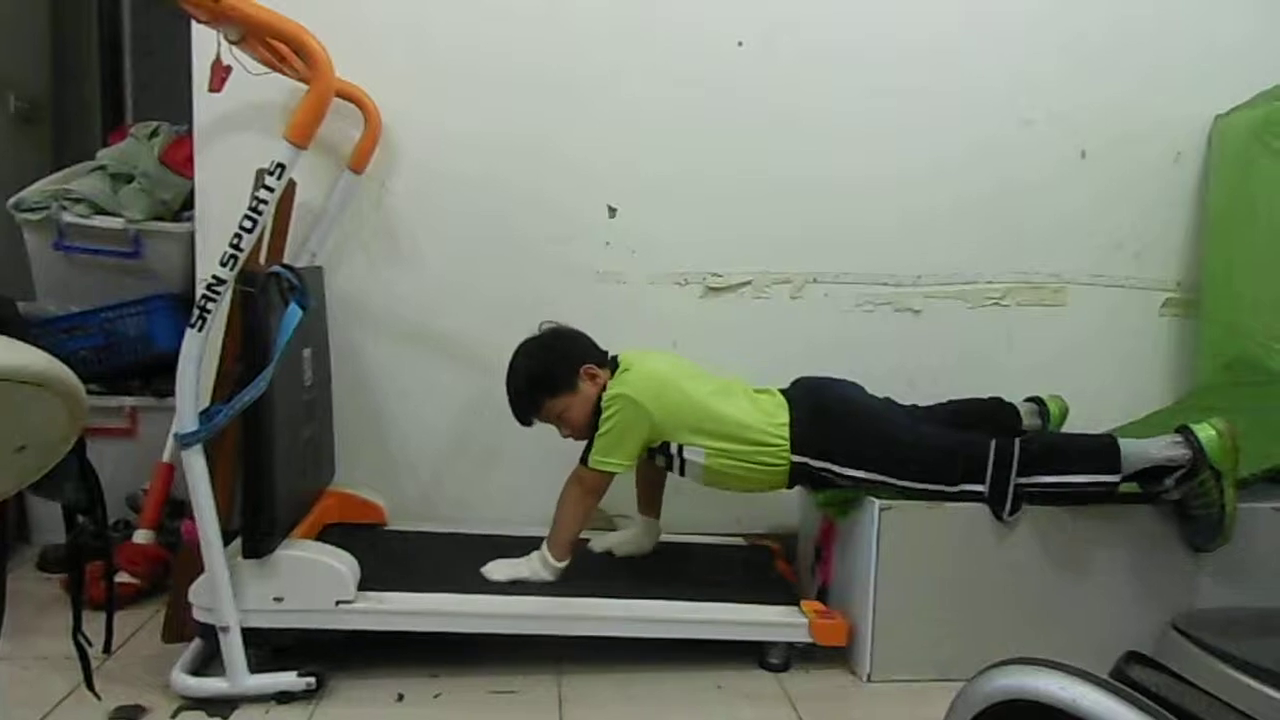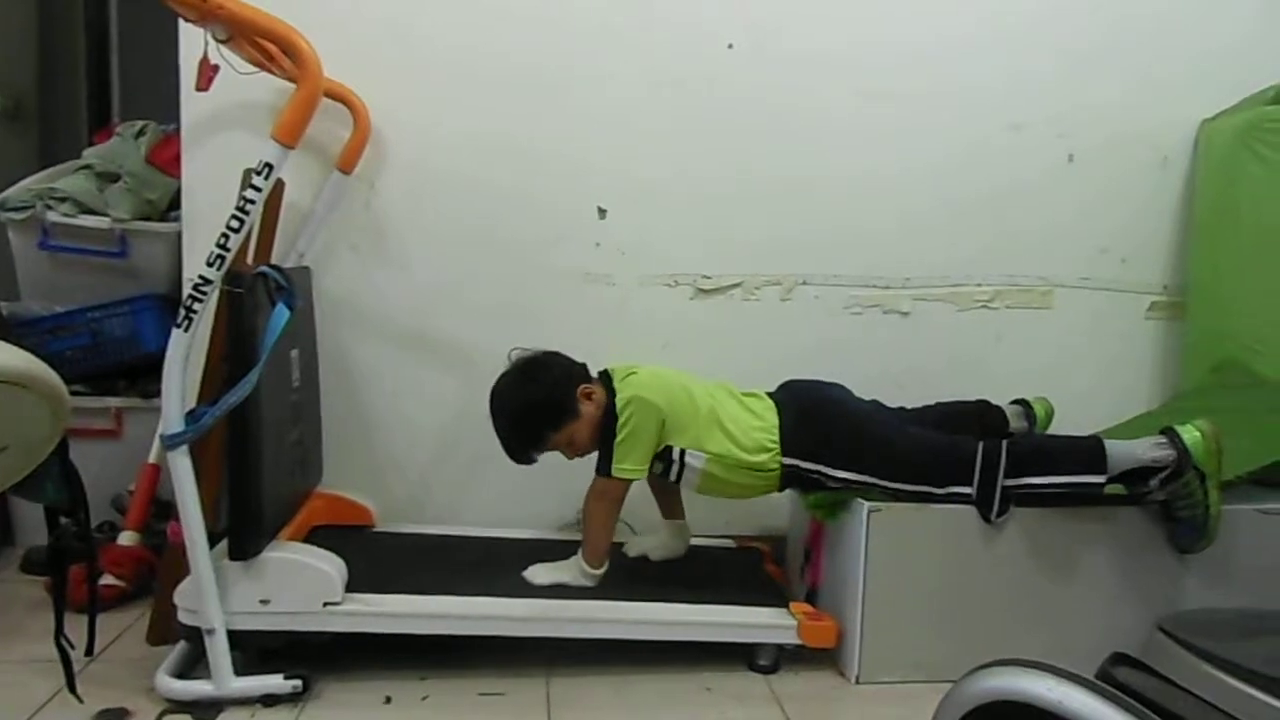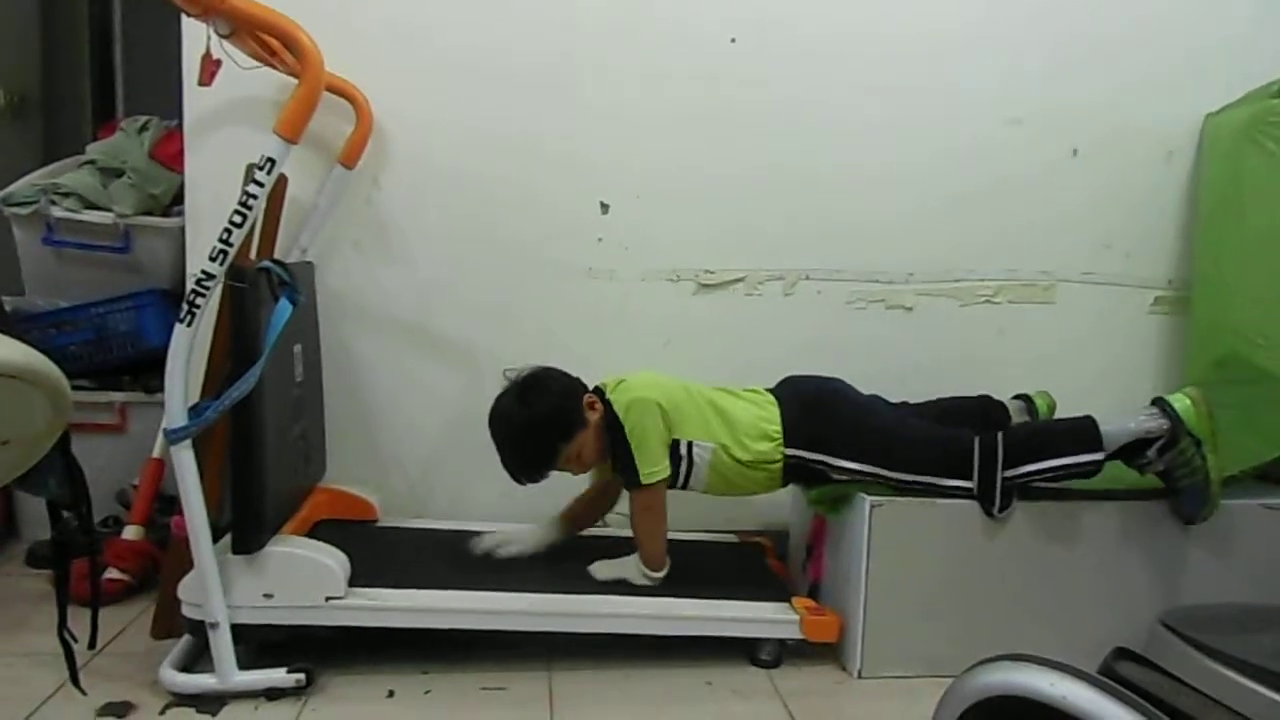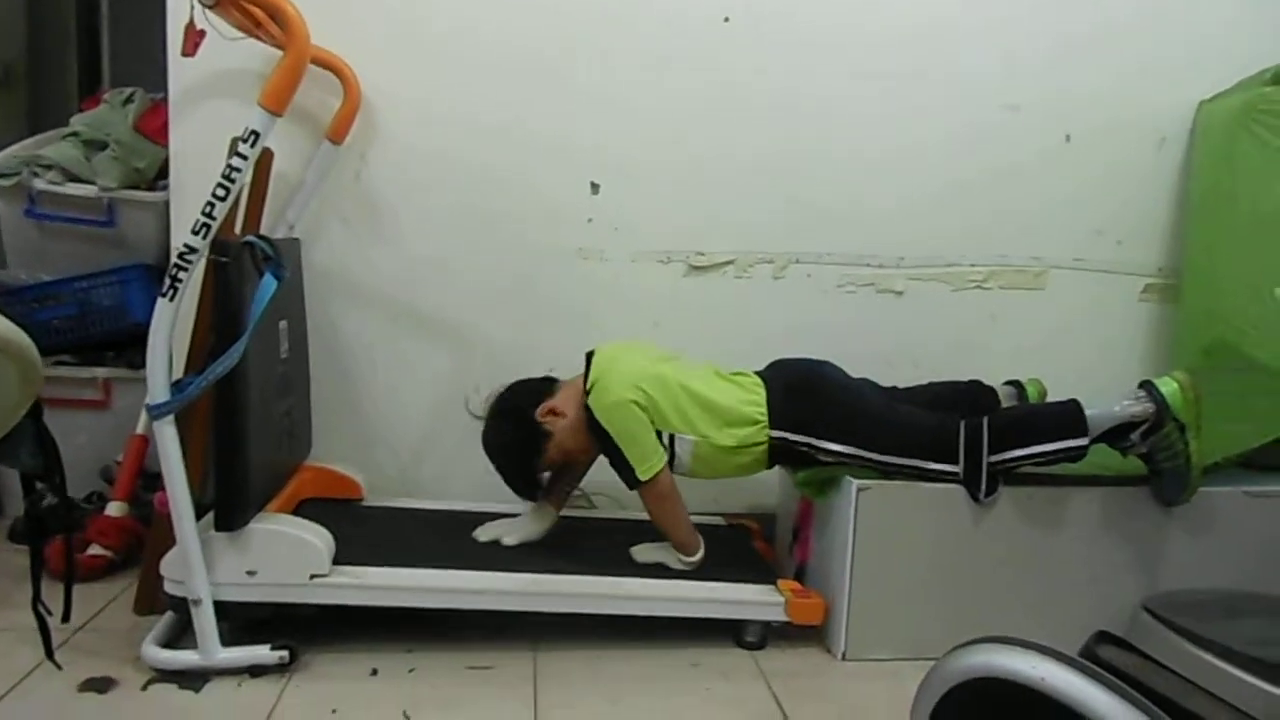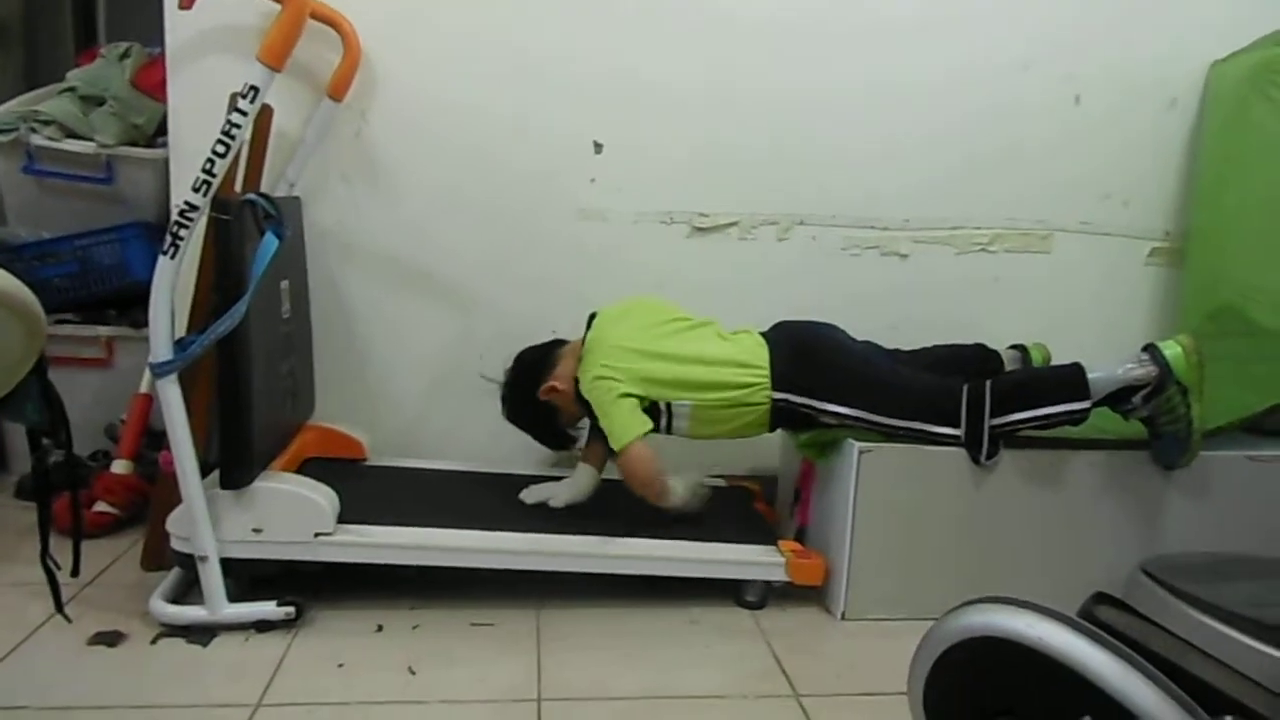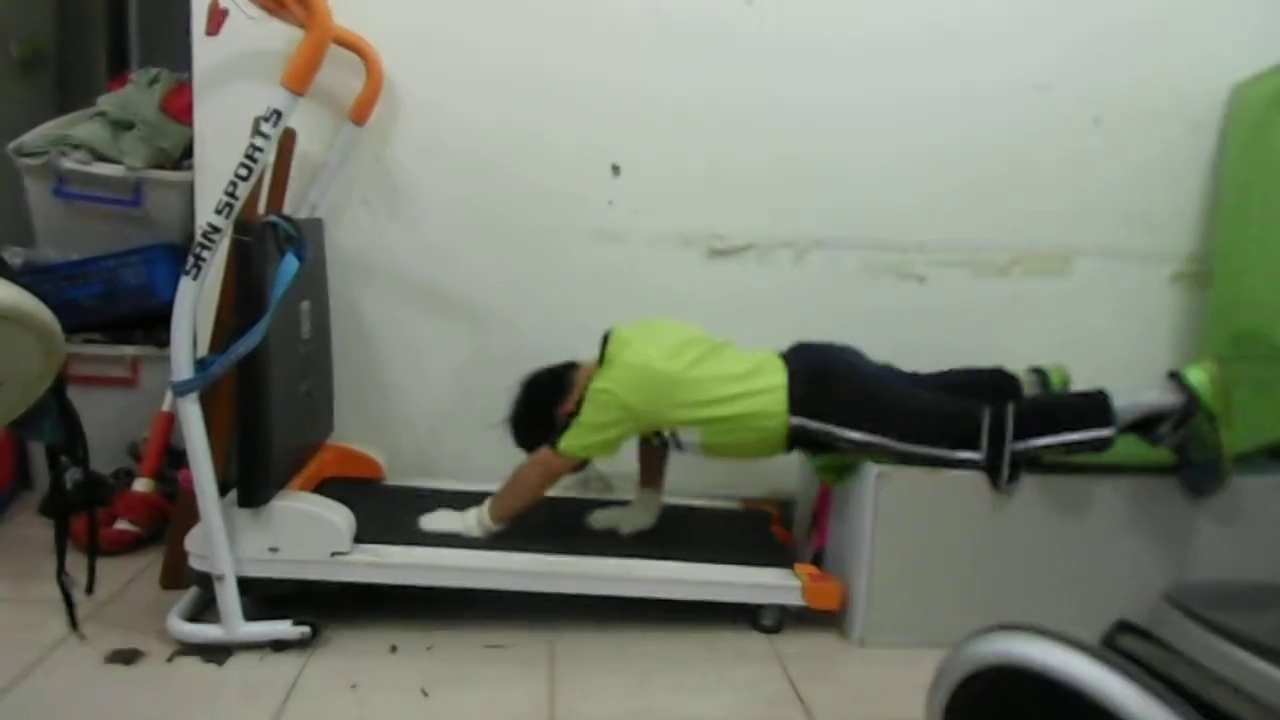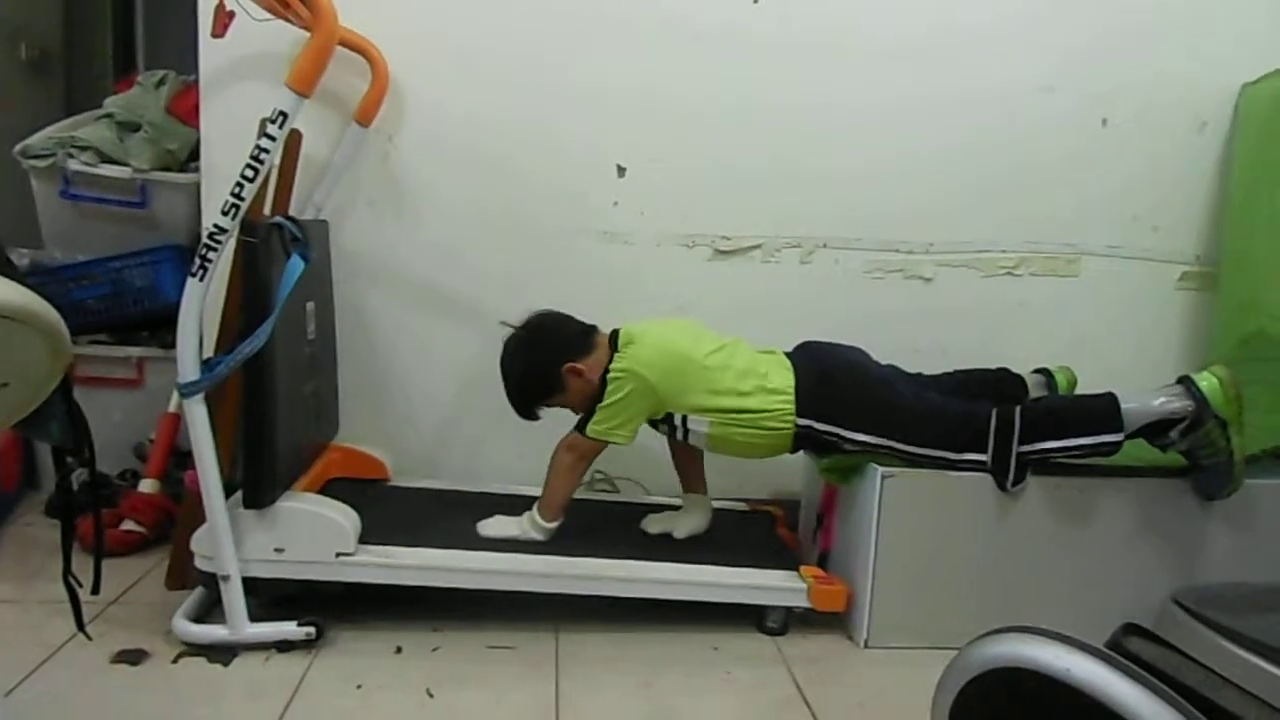
dt=0.7s
person 1, frame 1
left shoulder: (625, 395)
right shoulder: (639, 368)
left elbow: (585, 485)
right elbow: (653, 454)
left wrist: (546, 562)
right wrist: (644, 531)
left hip: (822, 440)
right hip: (810, 406)
left knee: (983, 471)
right knee: (930, 425)
left ankle: (1180, 456)
person 1, frame 2
left shoulder: (633, 399)
right shoulder: (621, 383)
left elbow: (606, 494)
right elbow: (660, 462)
left wrist: (586, 566)
right wrist: (672, 533)
left hip: (810, 440)
right hip: (798, 412)
left knee: (974, 473)
right knee: (913, 429)
left ankle: (1164, 456)
right ankle: (1014, 417)
person 1, frame 3
left shoulder: (632, 406)
right shoulder: (614, 407)
left elbow: (649, 507)
right elbow: (604, 496)
left wrist: (644, 566)
right wrist: (543, 534)
left hip: (814, 433)
right hip: (798, 410)
left knee: (978, 466)
right knee: (921, 425)
left ankle: (1156, 429)
right ankle: (1015, 412)
person 1, frame 4
left shoulder: (611, 403)
right shoulder: (601, 366)
left elbow: (658, 488)
right elbow: (577, 459)
left wrist: (687, 553)
right wrist: (537, 516)
left hip: (798, 418)
right hip: (787, 390)
left knee: (964, 448)
right knee: (906, 406)
left ankle: (1141, 412)
person 1, frame 5
left shoulder: (600, 374)
right shoulder: (611, 321)
left elbow: (642, 474)
left wrist: (681, 495)
right wrist: (580, 479)
left hip: (799, 383)
right hip: (791, 347)
left knee: (965, 413)
right knee: (914, 372)
left ankle: (1144, 376)
person 1, frame 6
left shoulder: (612, 393)
right shoulder: (629, 341)
left elbow: (543, 468)
left wrist: (481, 520)
right wrist: (644, 505)
left hip: (819, 407)
right hip: (810, 371)
left knee: (985, 436)
right knee: (926, 394)
left ankle: (1169, 401)
person 1, frame 7
left shoulder: (629, 371)
right shoulder: (642, 337)
left elbow: (574, 450)
right elbow: (682, 418)
left wrist: (537, 523)
right wrist: (694, 506)
left hip: (826, 407)
right hip: (815, 370)
left knee: (988, 439)
right knee: (933, 394)
left ankle: (1180, 407)
